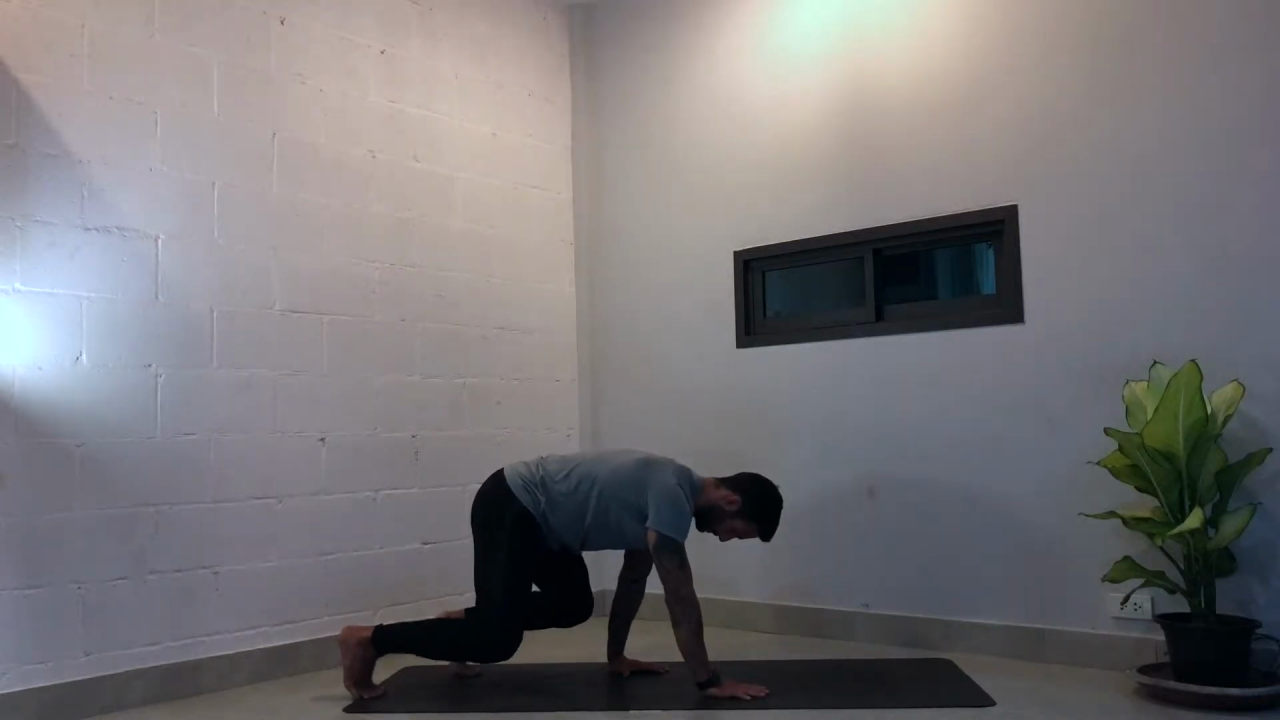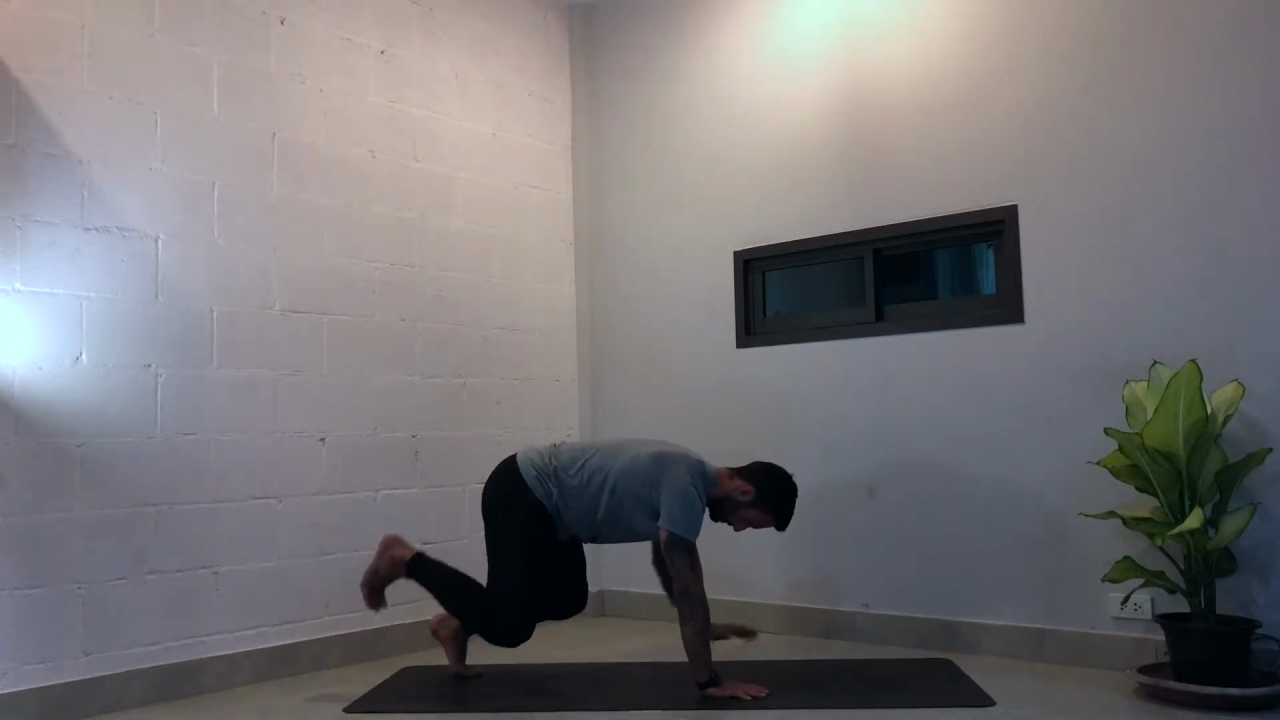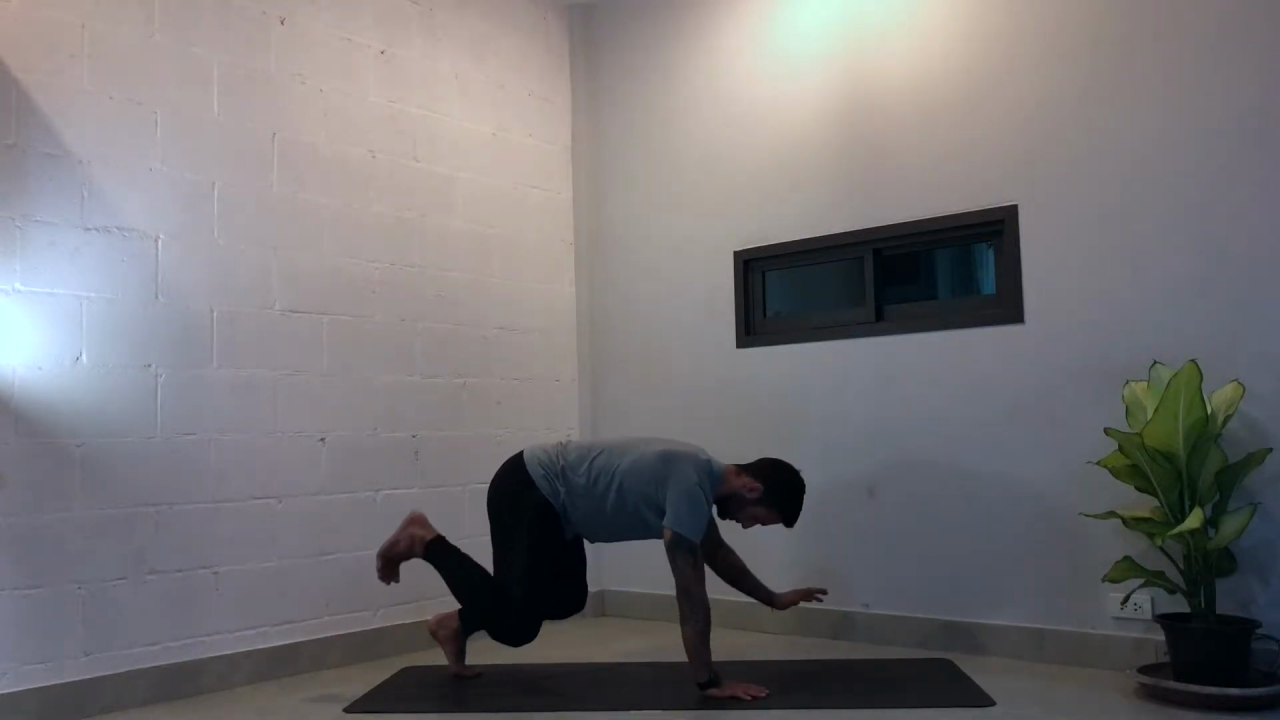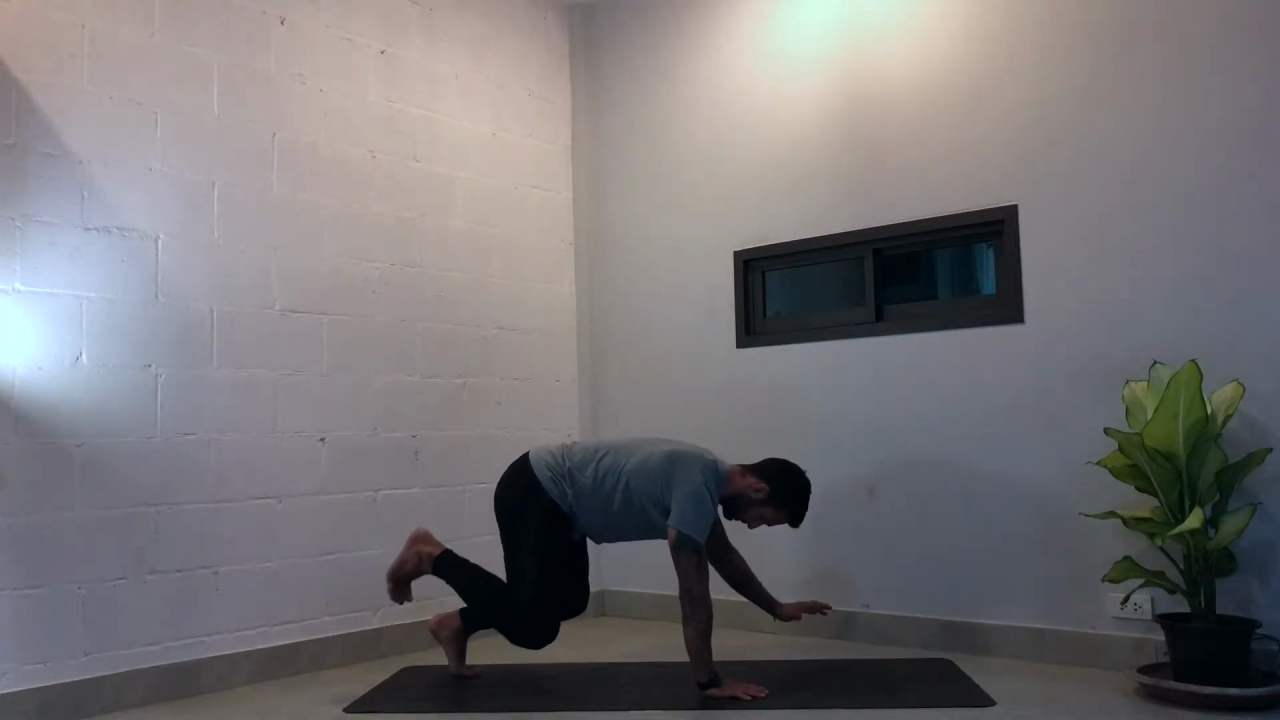
dt=0.4s
person 1, frame 1
left shoulder: (669, 493)
right shoulder: (672, 495)
left elbow: (634, 577)
right elbow: (681, 597)
left wrist: (615, 654)
right wrist: (709, 680)
left hip: (535, 515)
right hip: (510, 508)
left knee: (574, 605)
right knee: (496, 641)
left ankle: (462, 621)
right ankle: (369, 640)
person 1, frame 2
left shoulder: (686, 480)
right shoulder: (685, 489)
left elbow: (664, 561)
right elbow: (689, 590)
left wrist: (705, 629)
right wrist: (708, 680)
left hip: (541, 498)
right hip: (520, 494)
left knee: (569, 599)
right knee: (509, 626)
left ankle: (457, 624)
right ankle: (404, 560)
person 1, frame 3
left shoulder: (700, 476)
right shoulder: (691, 486)
left elbow: (716, 552)
right elbow: (691, 592)
left wrist: (774, 599)
right wrist: (708, 680)
left hip: (548, 495)
right hip: (527, 491)
left knee: (567, 600)
right knee: (515, 625)
left ankle: (455, 624)
right ankle: (425, 540)
person 1, frame 4
left shoulder: (705, 477)
right shoulder: (696, 487)
left elbow: (724, 556)
right elbow: (694, 593)
left wrist: (777, 609)
right wrist: (708, 680)
left hip: (552, 495)
right hip: (533, 492)
left knee: (570, 602)
right knee: (532, 627)
left ankle: (456, 624)
right ankle: (431, 556)
